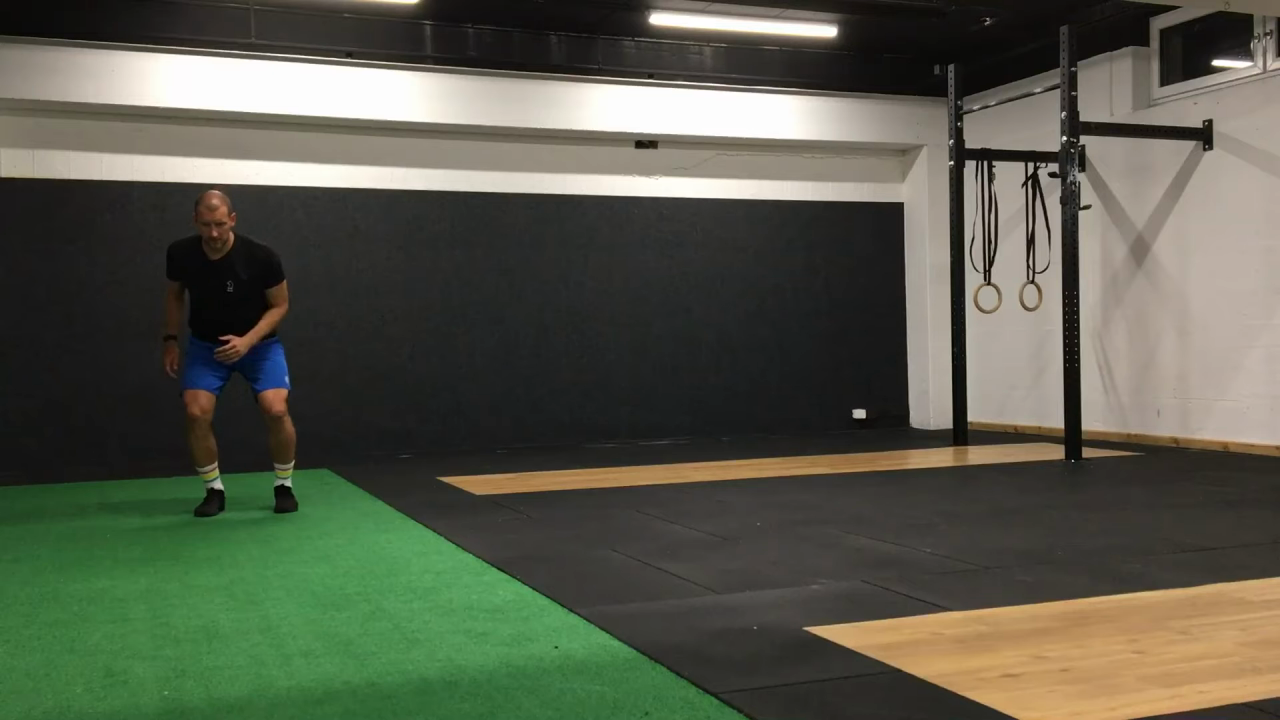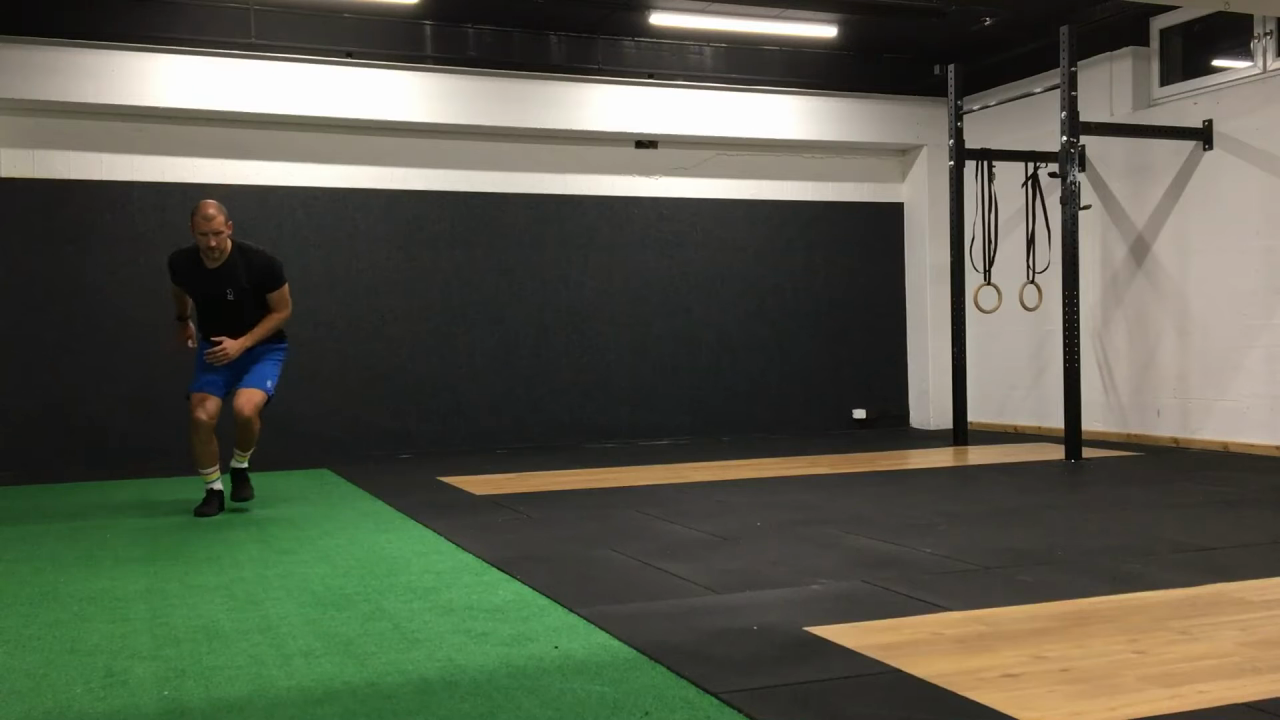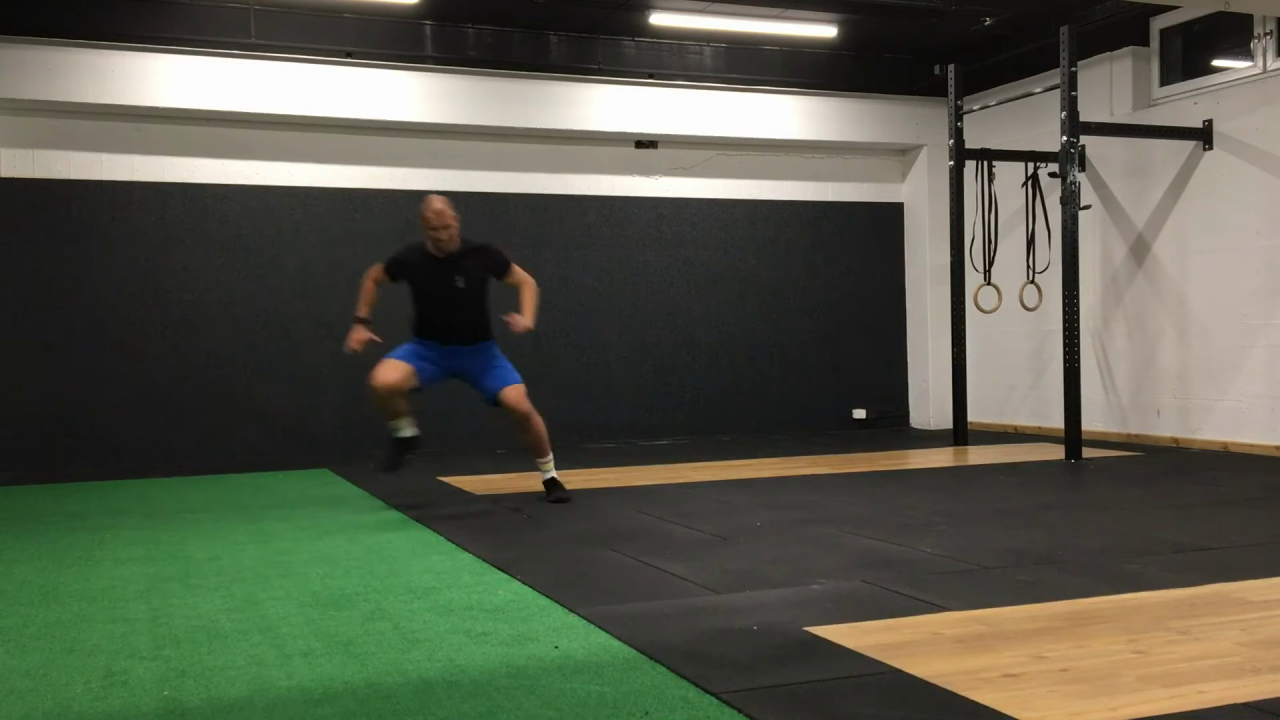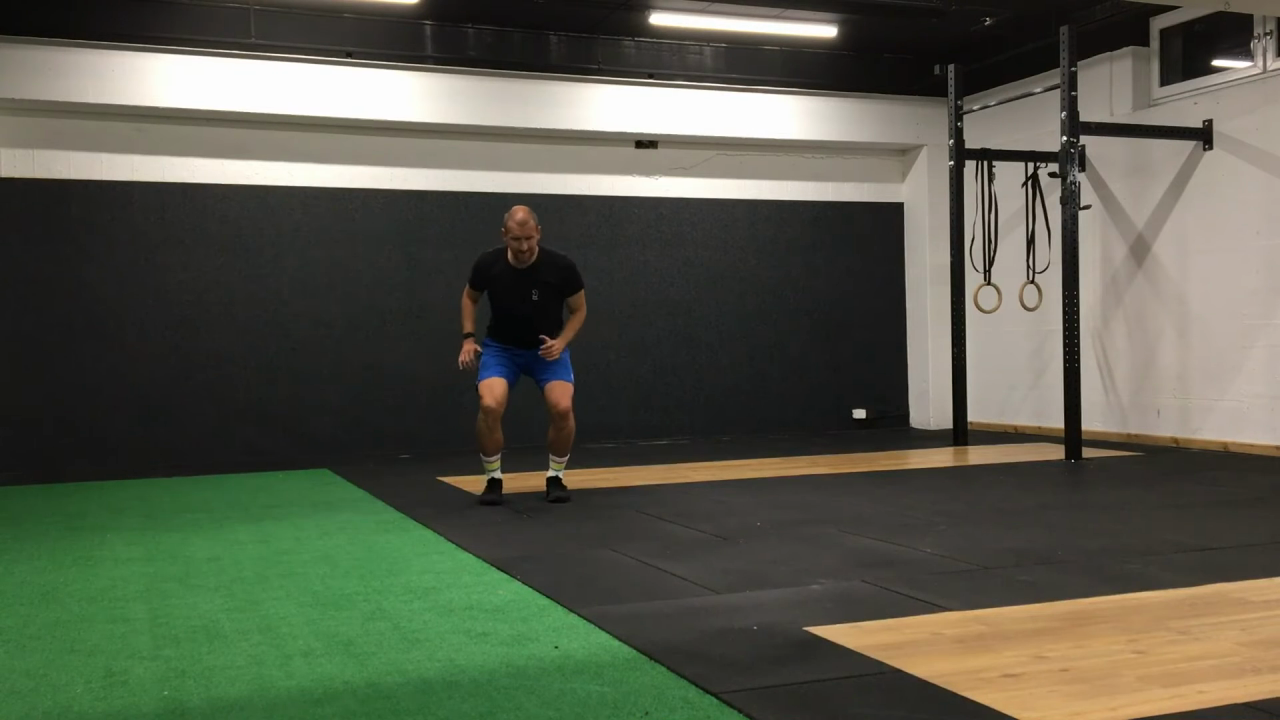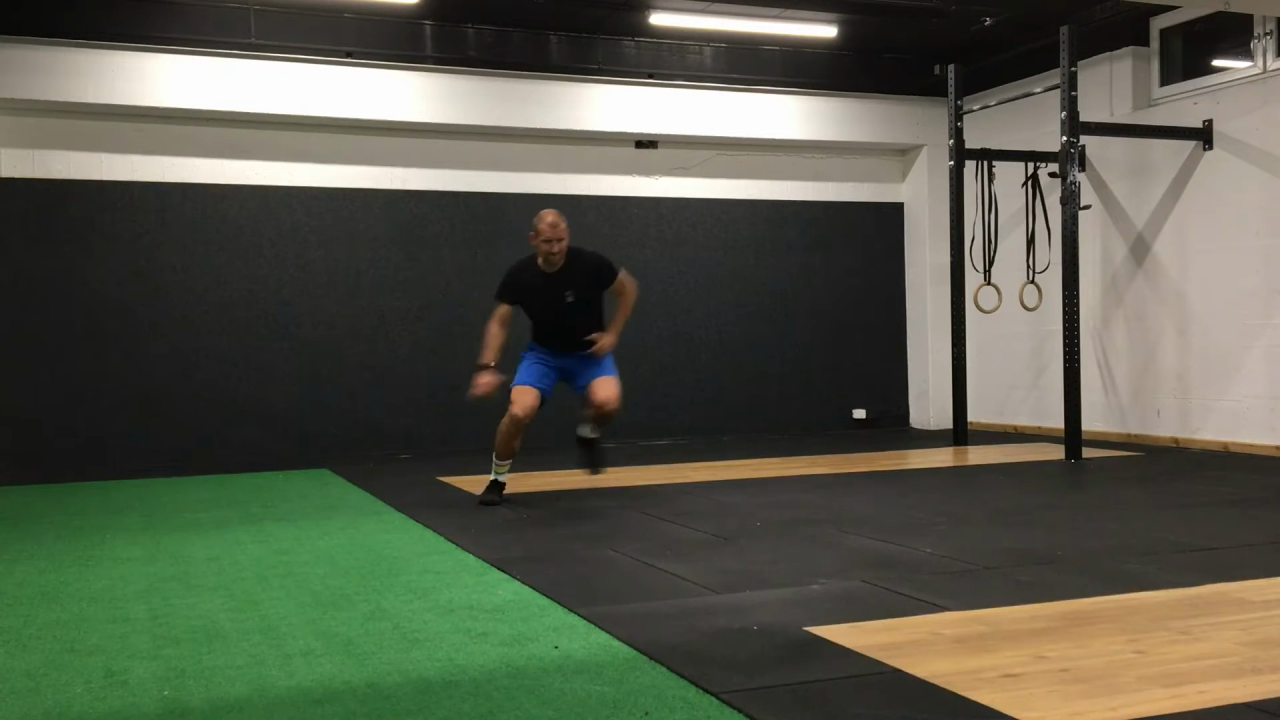
dt=0.7s
person 1, frame 1
left shoulder: (261, 256)
right shoulder: (179, 254)
left elbow: (279, 305)
right elbow: (174, 295)
left wrist: (247, 341)
right wrist: (170, 341)
left hip: (259, 343)
right hip: (205, 344)
left knee: (276, 410)
right knee: (196, 413)
left ankle: (284, 486)
right ankle: (214, 490)
person 1, frame 2
left shoulder: (260, 262)
right shoulder: (181, 262)
left elbow: (283, 309)
left wrist: (241, 344)
right wrist: (183, 322)
left hip: (263, 347)
right hip: (214, 347)
left knee: (244, 410)
right knee: (201, 418)
left ankle: (240, 468)
right ankle: (214, 490)
person 1, frame 3
left shoulder: (481, 254)
right shoulder: (410, 258)
left elbow: (526, 282)
right elbow: (372, 278)
left wrist: (527, 318)
right wrist: (361, 323)
left hip: (478, 348)
right hip: (428, 348)
left knee: (521, 408)
right knee: (382, 383)
left ankle: (550, 477)
right ankle: (404, 434)
person 1, frame 4
left shoulder: (561, 267)
right shoulder: (488, 264)
left elbow: (579, 309)
right elbow: (470, 297)
left wrist: (561, 342)
right wrist: (468, 338)
left hip: (547, 348)
right hip: (500, 347)
left knee: (562, 408)
right knee: (490, 406)
left ankle: (555, 477)
right ankle: (493, 479)
person 1, frame 5
left shoulder: (589, 264)
right shoulder: (519, 274)
left elbow: (627, 290)
right elbow: (498, 322)
left wrist: (613, 334)
right wrist: (487, 368)
left hip: (589, 353)
right hip: (544, 353)
left knee: (606, 403)
right knee: (519, 414)
left ankle: (588, 434)
right ankle: (497, 480)
